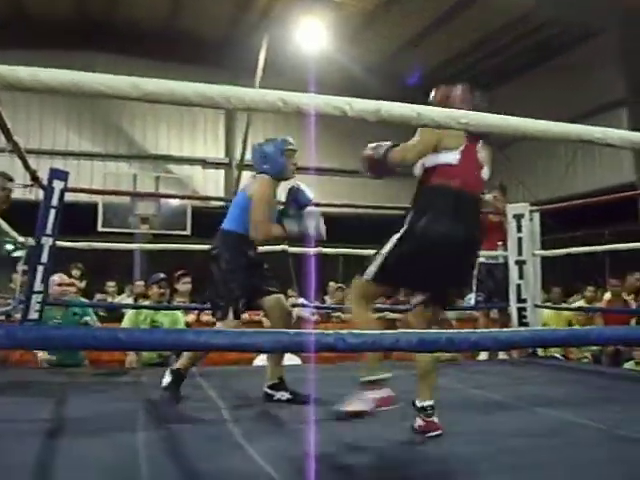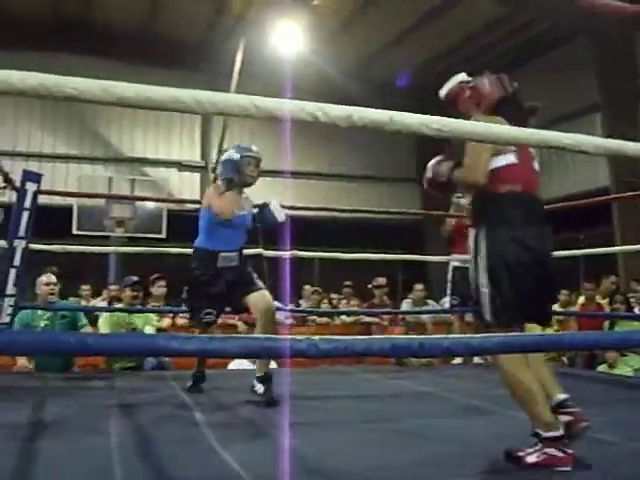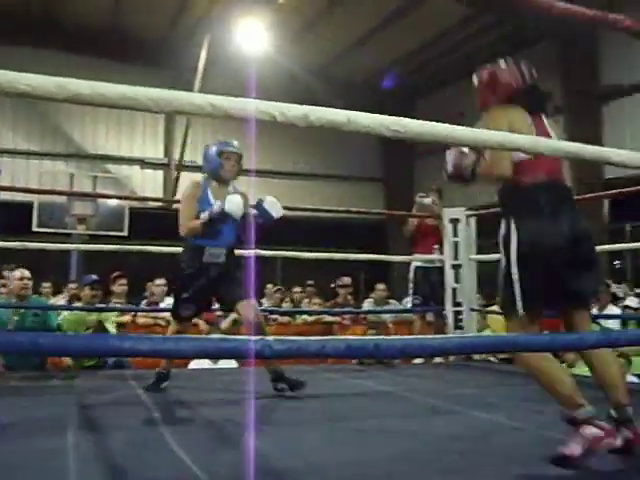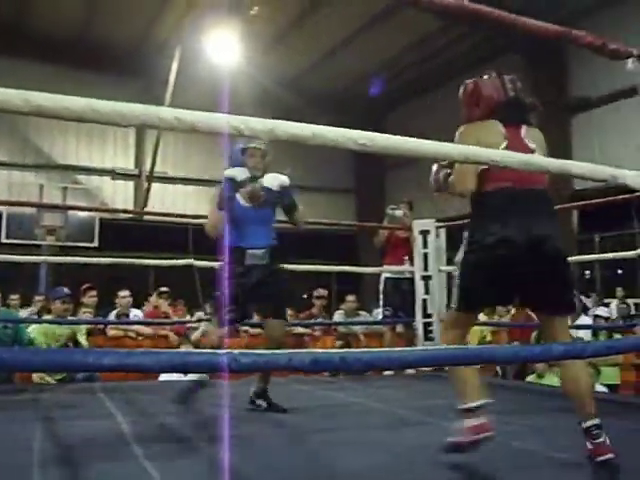
dt=0.3s
person 1, frame 1
left shoulder: (439, 130)
right shoulder: (482, 149)
left elbow: (405, 156)
left wrist: (381, 153)
left hip: (429, 223)
right hip: (465, 233)
left knee: (359, 296)
right knee: (423, 324)
left ankle: (375, 385)
right ankle: (426, 410)
person 1, frame 2
left shoulder: (482, 126)
right shoulder: (520, 133)
left elbow: (475, 176)
left wrist: (444, 174)
left hip: (500, 236)
right hip: (535, 236)
left knee: (503, 348)
left ankle: (550, 442)
right ankle: (563, 406)
person 1, frame 3
left shoulder: (498, 116)
right shoulder: (543, 121)
left elbow: (501, 169)
left wrist: (469, 165)
left hip: (531, 228)
right hip: (569, 223)
right knee: (580, 328)
left ankle: (587, 422)
person 1, frame 4
left shoulder: (473, 132)
right shoulder: (534, 135)
left elbow: (464, 186)
right elbow: (542, 187)
left wrist: (445, 176)
left hip: (495, 233)
right hip: (543, 231)
left knee: (453, 329)
right knee: (558, 336)
left ankle: (475, 414)
right ankle: (595, 434)
person 2, frame 1
left shoulder: (265, 185)
right shoulder: (264, 183)
left elbow: (266, 227)
right elbow: (259, 233)
left wrist: (290, 211)
right wrist: (296, 227)
left hip: (246, 255)
right hip: (231, 254)
left knee: (282, 313)
right knee: (228, 326)
left ankle: (274, 385)
right ankle: (177, 372)
person 2, frame 2
left shoulder: (248, 202)
right shoulder: (217, 189)
right elbow: (226, 213)
left wrist: (261, 220)
right wrist: (229, 183)
left hip: (237, 266)
right hip: (207, 266)
left knee: (267, 308)
right knee: (205, 330)
left ankle: (261, 380)
right ankle: (198, 374)
person 2, frame 3
left shoulder: (239, 197)
right shoulder: (196, 189)
left elbow: (244, 233)
right elbow: (184, 230)
left wrist: (258, 218)
right wrist: (210, 217)
left hip: (227, 263)
right hip: (196, 263)
left knee: (254, 319)
right knee: (180, 324)
left ankle: (276, 375)
right ankle: (163, 372)
person 2, frame 4
left shoulder: (270, 184)
right shoulder: (226, 189)
left elbow: (298, 222)
right elbow: (213, 232)
left wrist: (289, 200)
right wrist: (225, 200)
left hip: (269, 265)
right hip: (237, 265)
left knee: (276, 337)
left ankle: (260, 393)
person 3, frame 1
left shoulder: (508, 215)
right shoulder: (484, 215)
left wrist: (503, 212)
left hip: (502, 262)
right hip: (485, 262)
left knee: (504, 306)
right knee: (483, 306)
right ankle: (484, 349)
person 3, frame 2
right shoulder: (454, 218)
right elbow: (445, 232)
right wrist: (453, 208)
right hip: (458, 265)
right knee: (457, 309)
left ankle: (477, 353)
person 3, frame 3
left shoulder: (442, 219)
right shoulder: (417, 218)
right elbow: (407, 233)
left wrist: (439, 216)
right wrist: (416, 207)
left hip: (437, 265)
right hip: (420, 265)
left knee: (439, 308)
right knee: (418, 308)
person 3, frame 4
left shoulder: (413, 230)
right shoulder: (388, 230)
right elbow: (378, 244)
left wrist: (409, 228)
right wrist: (387, 219)
left hip: (407, 276)
right hip: (390, 275)
left knee: (409, 318)
right knee: (389, 318)
